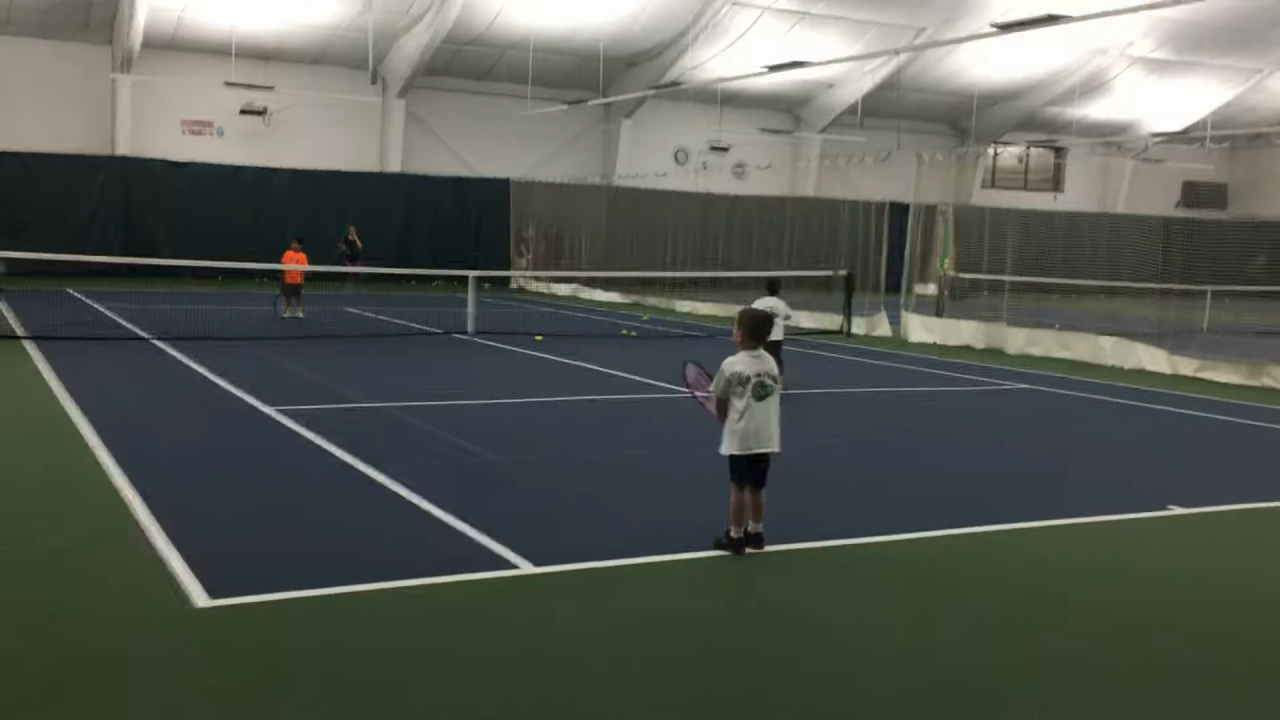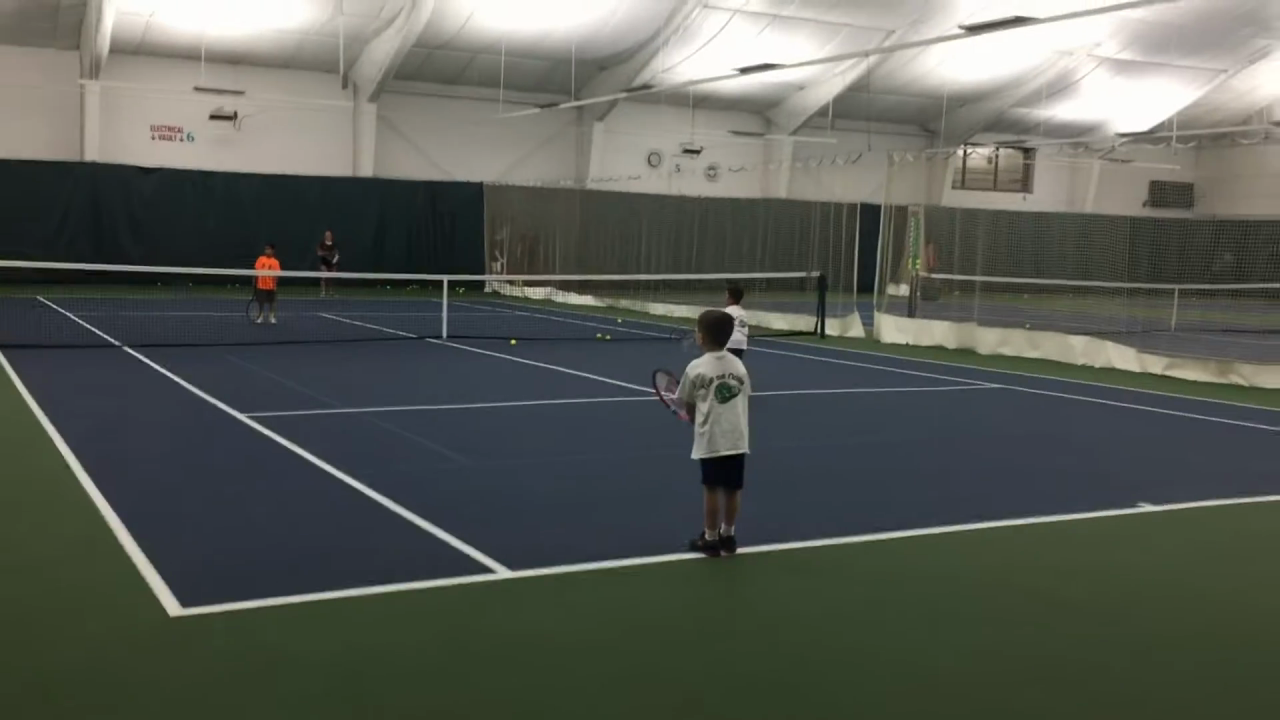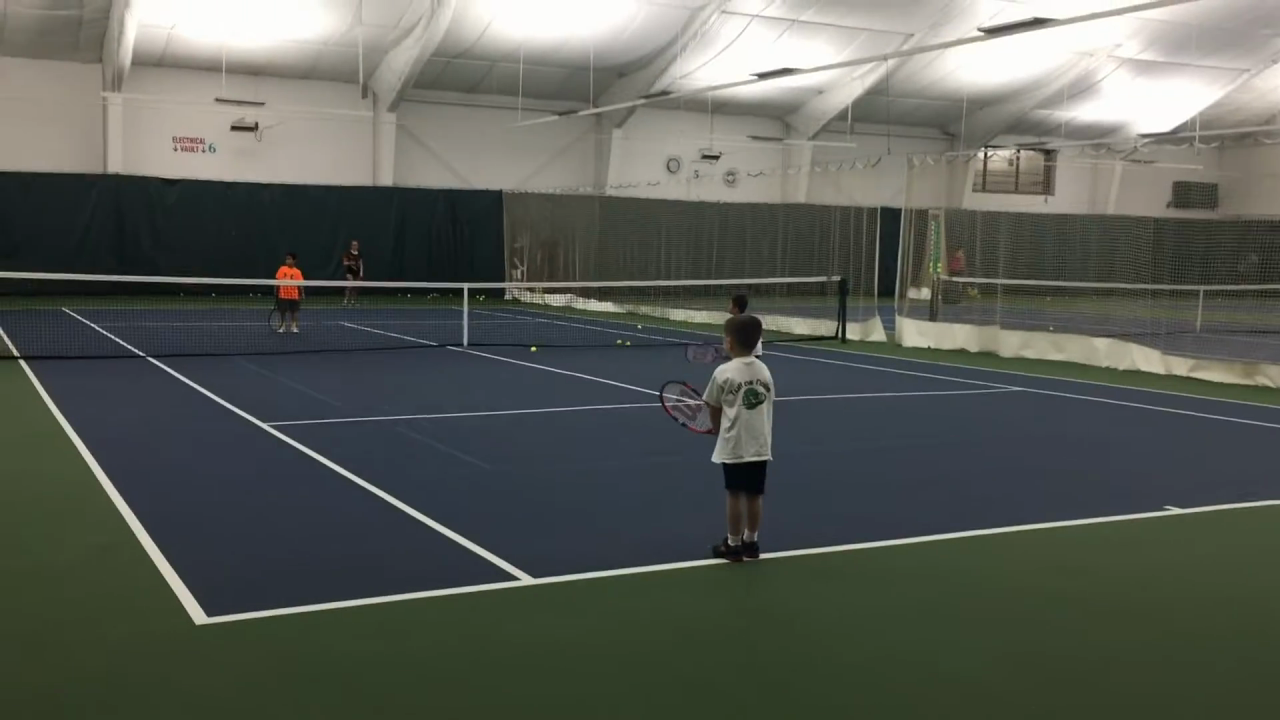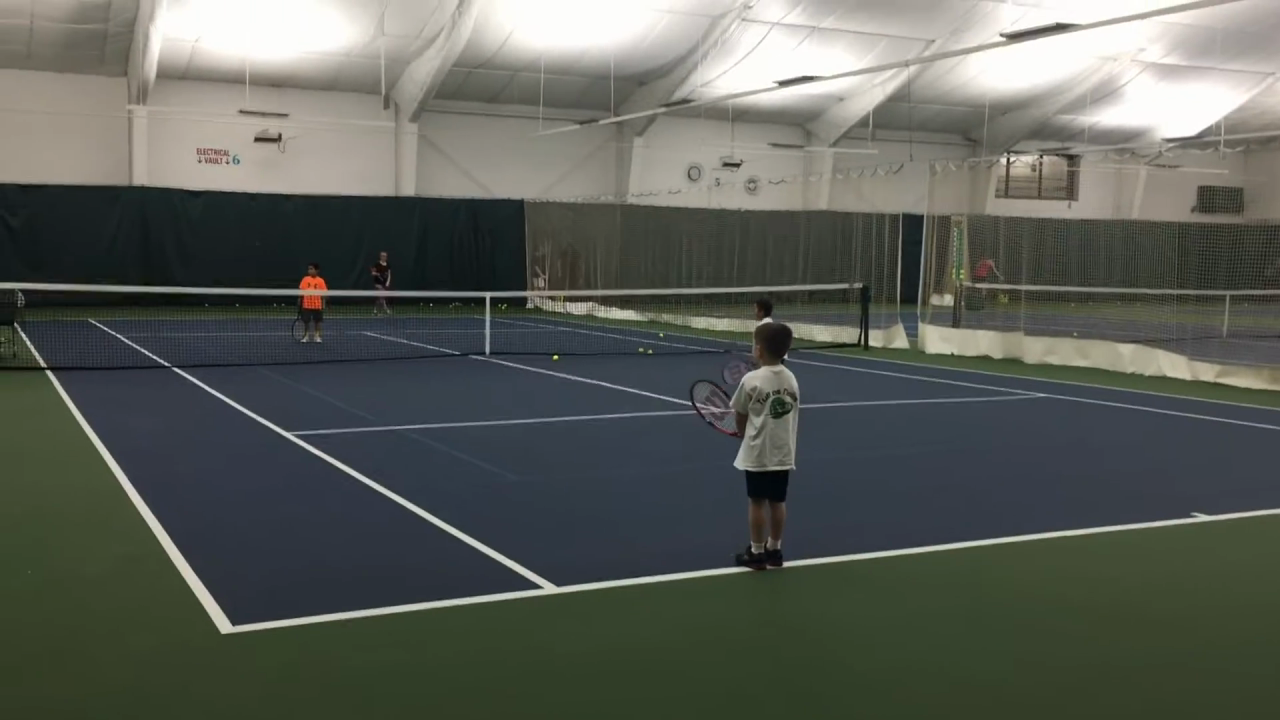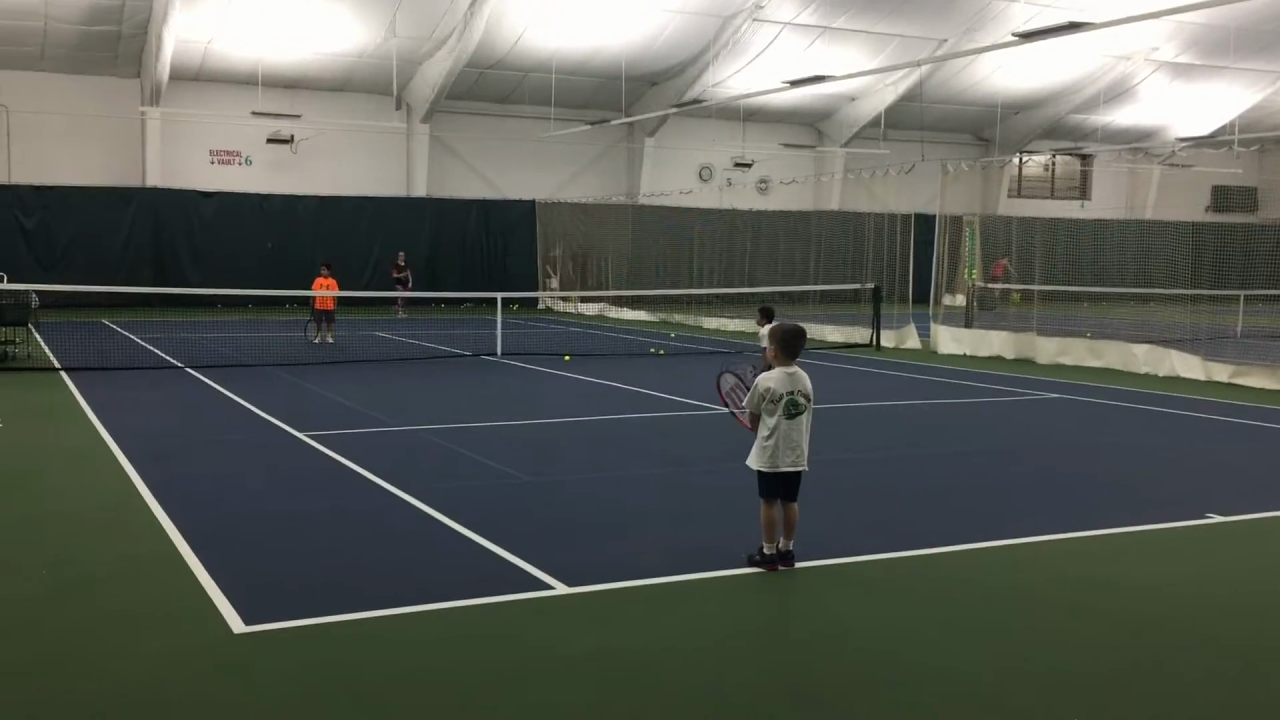
dt=0.4s
person 1, frame 1
left shoulder: (731, 365)
right shoulder: (771, 363)
left elbow: (720, 401)
right elbow: (772, 395)
left wrist: (724, 419)
left hip: (742, 437)
right hip: (765, 437)
left knee: (739, 487)
right knee: (757, 486)
left ankle: (736, 537)
right ankle: (755, 532)
person 1, frame 2
left shoulder: (696, 368)
right shoulder: (738, 365)
left elbow: (689, 405)
right elbow: (744, 397)
left wrist: (698, 424)
left hip: (711, 440)
right hip: (736, 439)
left knee: (712, 489)
right knee: (732, 489)
left ankle: (711, 539)
right ankle: (728, 535)
person 1, frame 3
left shoulder: (724, 372)
right shoulder: (764, 370)
left elbow: (714, 409)
right elbow: (766, 404)
left wrist: (718, 430)
left hip: (734, 445)
right hip: (760, 445)
left knee: (735, 495)
right knee: (754, 495)
left ankle: (733, 545)
right ankle: (750, 542)
person 1, frame 4
left shoulder: (752, 380)
right shoulder: (791, 379)
left elbow: (740, 416)
right elbow: (790, 413)
left wrist: (744, 435)
left hip: (757, 453)
right hip: (783, 453)
left knee: (757, 502)
right knee: (777, 502)
left ankle: (757, 553)
right ankle: (774, 549)
person 1, frame 5
left shoulder: (766, 380)
right shoulder: (805, 379)
left elbow: (753, 417)
right elbow: (803, 414)
left wrist: (760, 432)
right wrist: (790, 438)
left hip: (770, 454)
right hip: (795, 453)
left knee: (769, 502)
right knee: (789, 502)
left ankle: (768, 553)
right ankle: (786, 550)
